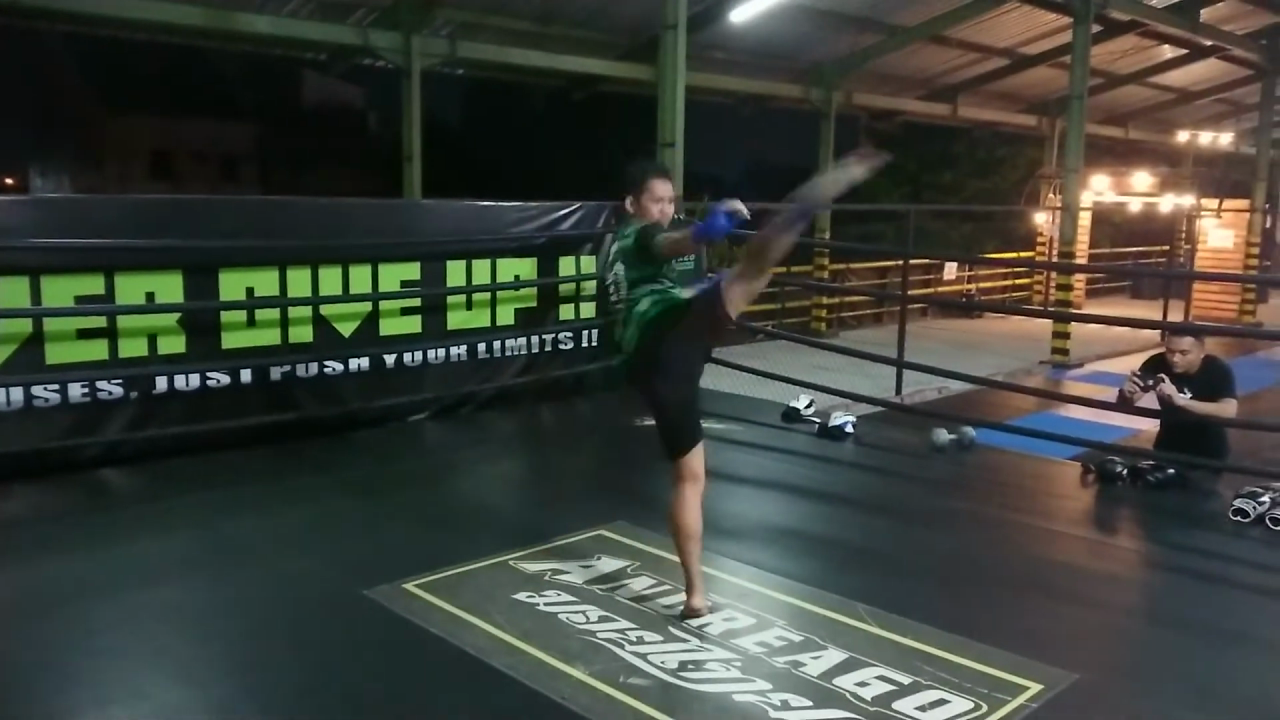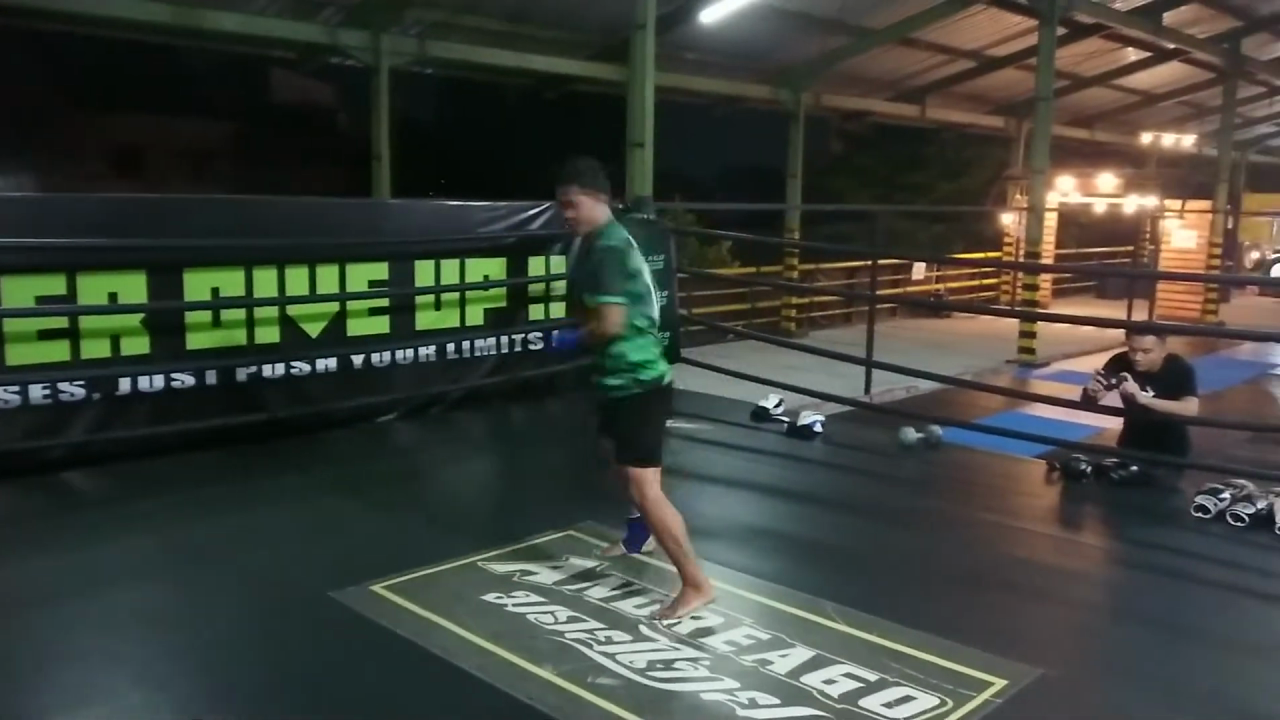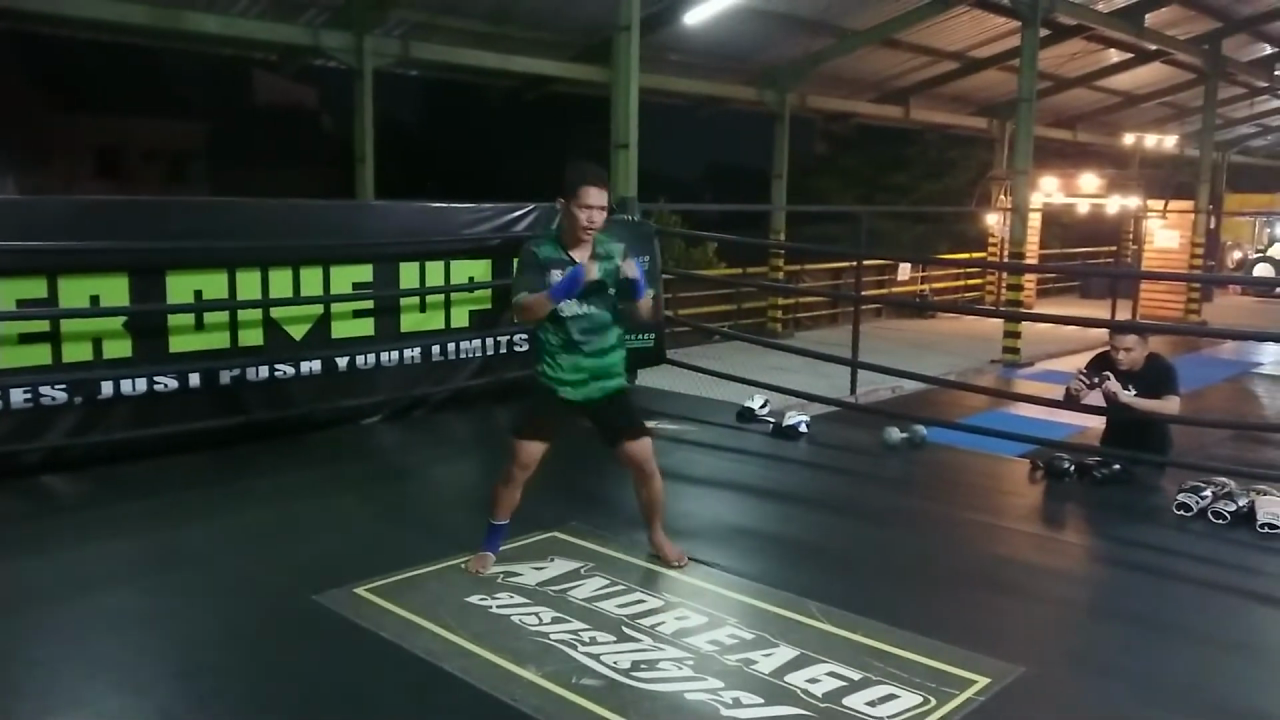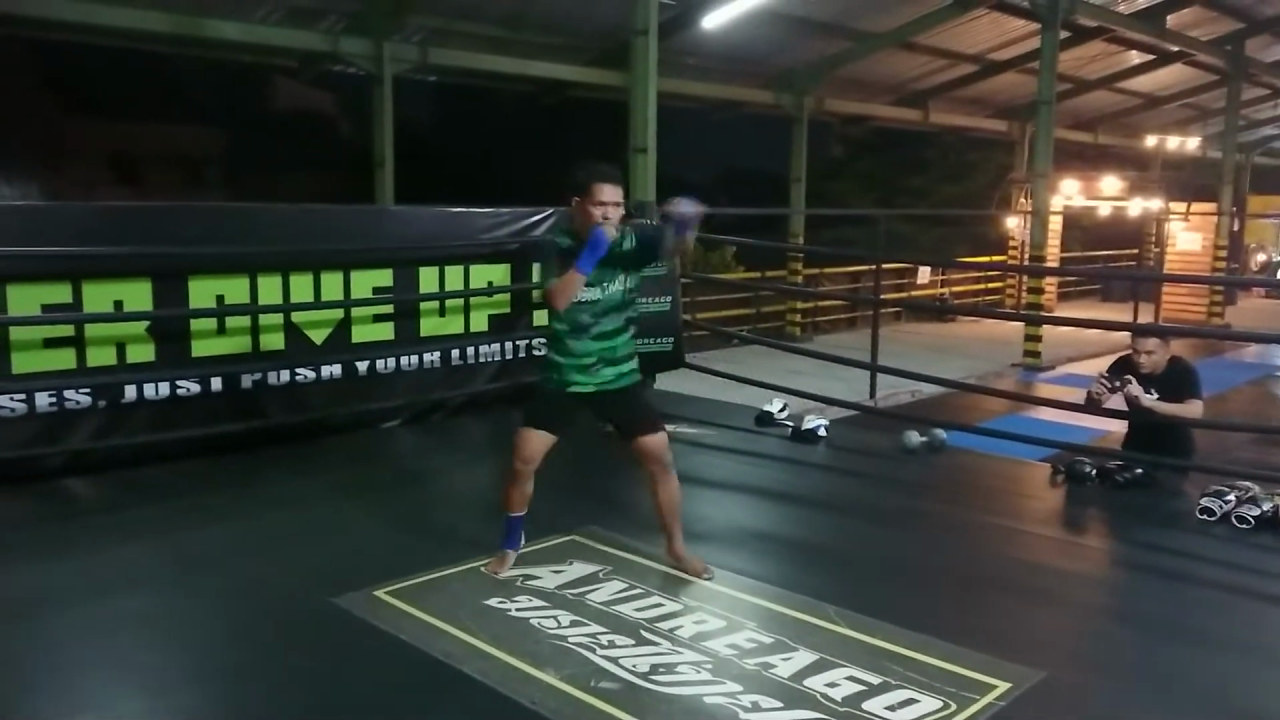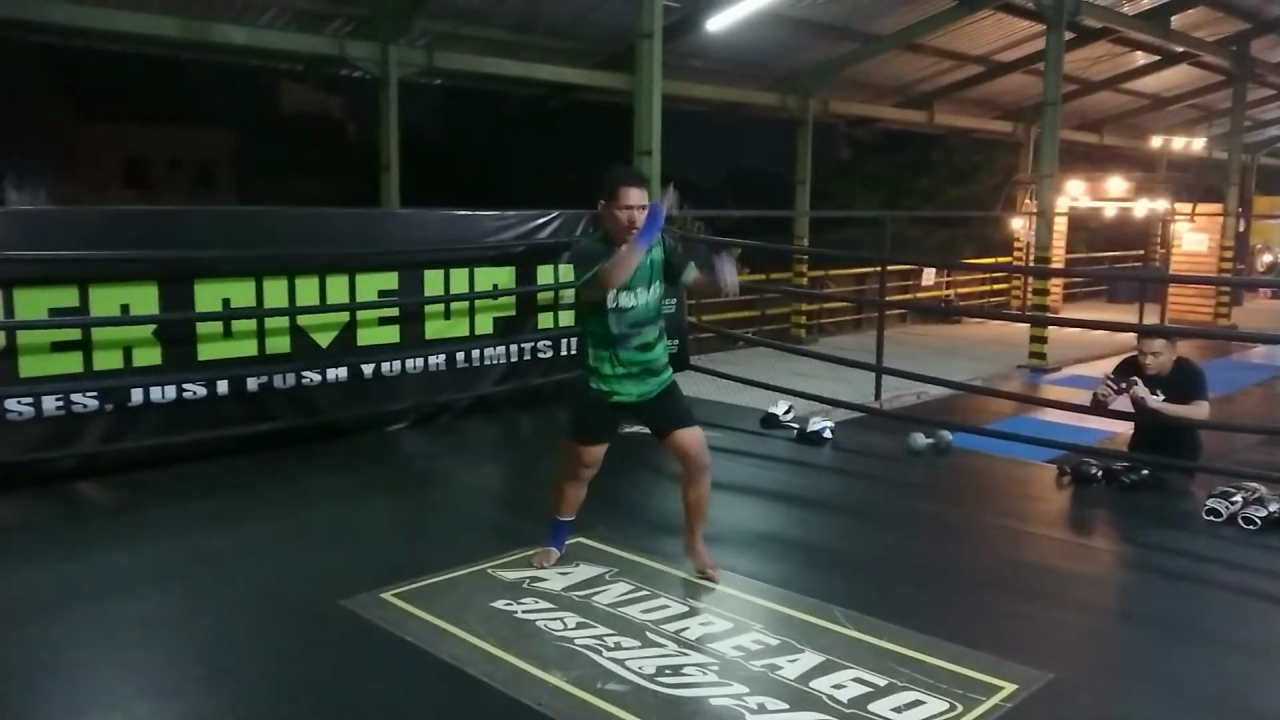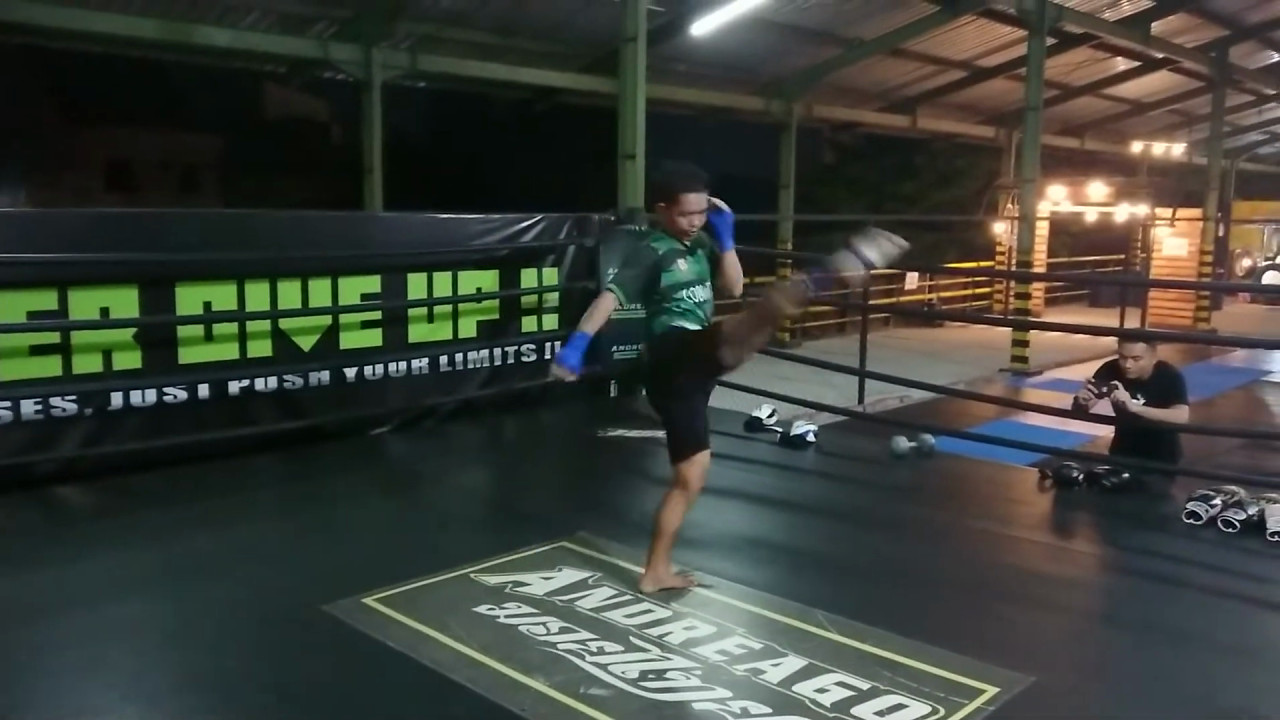
dt=0.5s
person 1, frame 1
left shoulder: (617, 256)
right shoulder: (640, 239)
right elbow: (676, 244)
right wrist: (712, 226)
left hip: (649, 366)
right hip: (675, 335)
left knee: (689, 477)
right knee: (748, 271)
left ankle: (696, 593)
right ankle: (807, 201)
person 1, frame 2
left shoulder: (602, 249)
right shoulder: (617, 240)
left elbow: (610, 324)
left wrist: (571, 337)
right wrist: (588, 327)
left hip: (632, 382)
right hip: (631, 377)
left knee: (645, 485)
right knee: (624, 457)
left ankle: (695, 582)
right ankle: (642, 531)
person 1, frame 3
left shoulder: (616, 252)
right shoulder: (538, 254)
left elbow: (642, 312)
right elbow: (524, 313)
left wrist: (636, 285)
right wrist: (567, 284)
left hip: (608, 383)
right hip: (556, 386)
left knee: (644, 465)
right knee: (520, 467)
left ankle: (658, 536)
right ankle: (492, 543)
person 1, frame 4
left shoulder: (632, 240)
right shoulder: (560, 248)
left elbow: (678, 247)
right elbow: (558, 300)
left wrist: (683, 222)
right wrist: (591, 251)
left hip: (620, 377)
right hip: (565, 379)
left knee: (660, 460)
right knee: (522, 460)
left ankle: (677, 547)
right ankle: (511, 541)
person 1, frame 5
left shoulder: (660, 249)
right shoulder: (587, 251)
left elbow: (693, 280)
right elbow: (603, 284)
left wrist: (722, 275)
right wrist: (640, 236)
left hip: (655, 381)
right hip: (604, 383)
left knee: (697, 459)
right knee: (579, 467)
left ankle: (696, 549)
right ankle: (556, 539)
person 1, frame 6
left shoulder: (699, 244)
right shoulder: (650, 251)
left elbow: (733, 288)
right elbow: (609, 298)
left wrist: (723, 236)
right wrist: (576, 344)
left hip: (692, 366)
right hip: (677, 356)
left knee: (690, 480)
left ankle: (657, 572)
right ankle: (841, 266)
